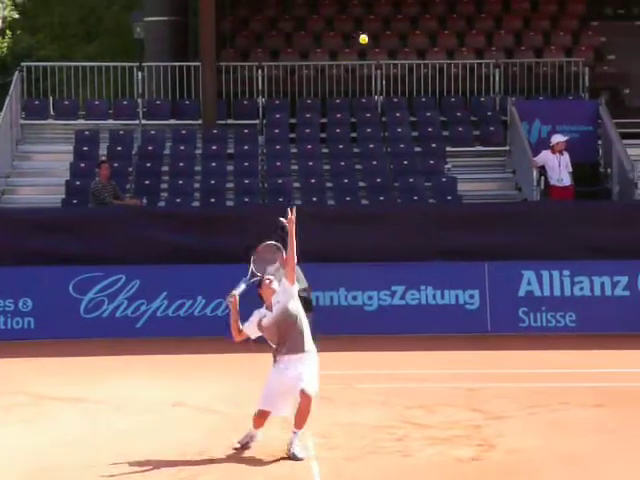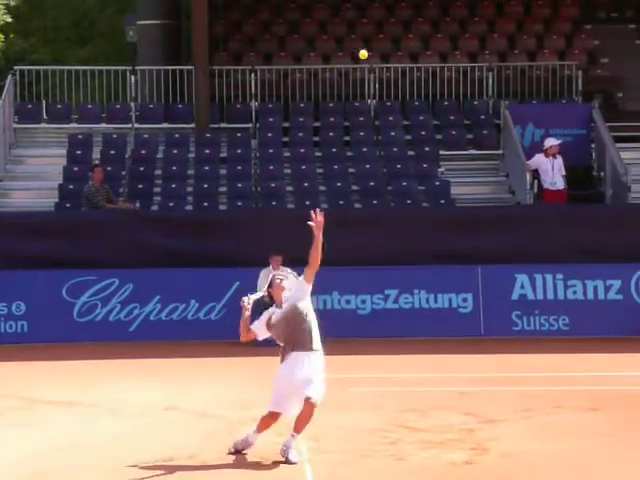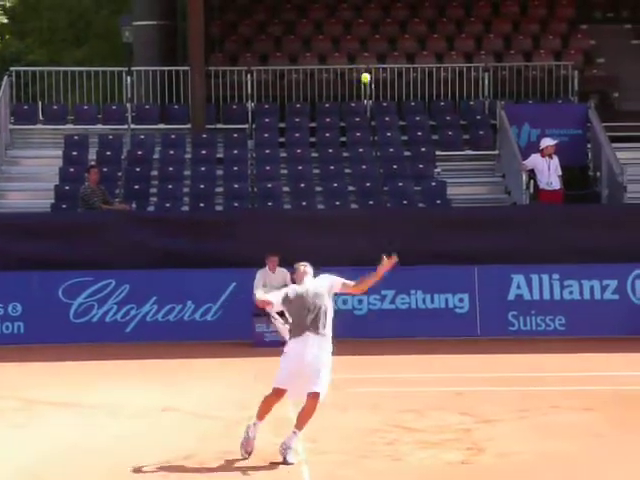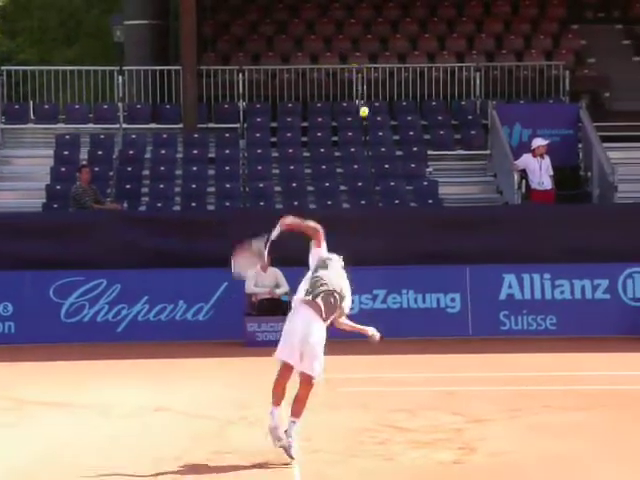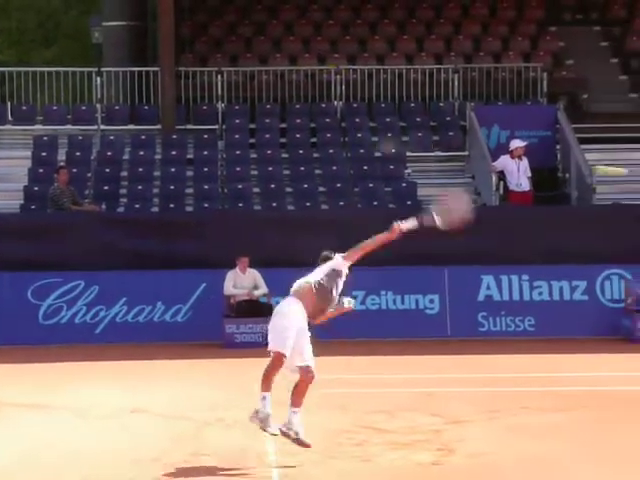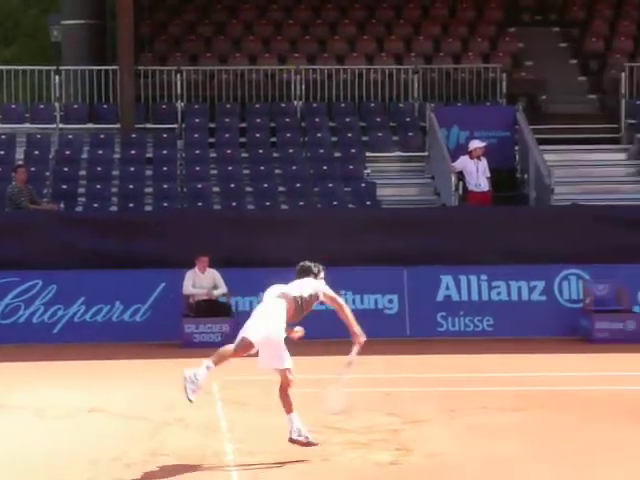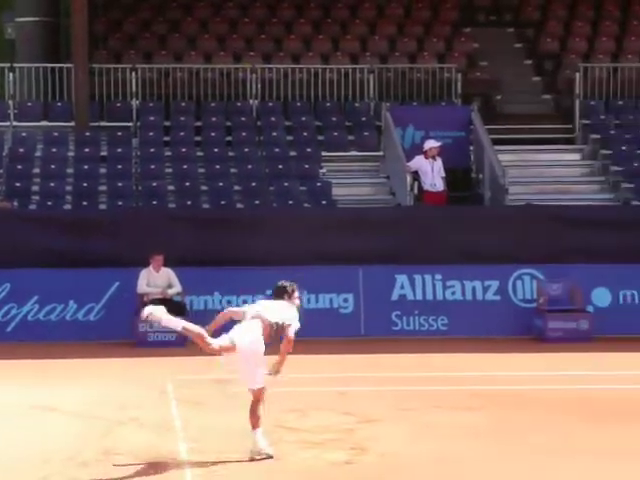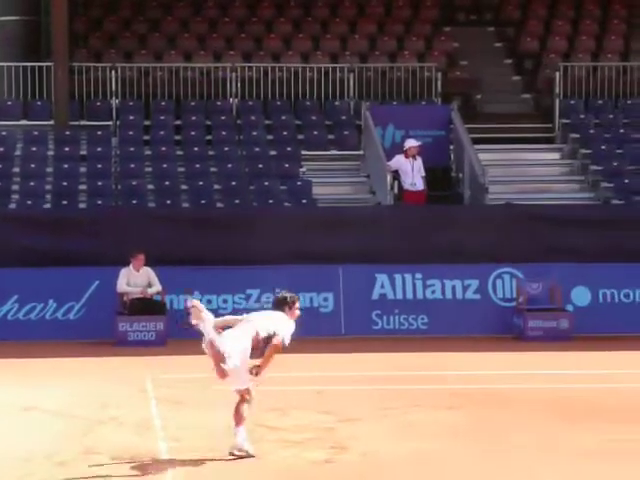
dt=0.1s
person 1, frame 1
left shoulder: (287, 294)
right shoulder: (259, 317)
left elbow: (291, 262)
right elbow: (237, 336)
left wrist: (291, 230)
right wrist: (233, 309)
left hip: (305, 361)
right hip: (282, 365)
left knee: (305, 398)
right knee: (263, 412)
left ankle: (294, 442)
right ankle: (251, 435)
person 1, frame 2
left shoulder: (299, 293)
right shoulder: (269, 316)
left elbow: (313, 265)
right elbow: (245, 336)
left wrist: (318, 233)
right wrist: (246, 313)
left hip: (312, 360)
right hip: (290, 364)
left knee: (310, 404)
right knee: (274, 414)
left ankle: (289, 445)
right ankle: (249, 440)
person 1, frame 3
left shoulder: (326, 282)
right shoulder: (289, 292)
left elbow: (358, 288)
right elbow: (265, 300)
left wrist: (380, 271)
right wrist: (264, 300)
left hip: (321, 348)
right hip: (299, 345)
left knee: (313, 398)
right knee: (278, 392)
left ankle: (288, 445)
right ankle: (252, 431)
person 1, frame 4
left shoulder: (344, 292)
right shoulder: (324, 261)
left elbow: (338, 320)
right elbow: (317, 233)
left wrist: (365, 330)
left hip: (317, 330)
right hip: (301, 317)
left knee: (307, 383)
right knee: (285, 370)
left ankle: (291, 433)
right ankle: (274, 420)
person 1, frame 5
left shoulder: (330, 298)
right shoulder: (336, 266)
right elbow: (356, 251)
left wrist: (338, 308)
right wrist: (389, 235)
left hip: (299, 322)
right hip: (291, 311)
left knee: (307, 375)
right knee: (278, 360)
left ankle: (292, 424)
right ankle: (263, 409)
person 1, frame 6
left shoulder: (285, 289)
right shoulder: (316, 285)
right elbow: (338, 304)
left wrist: (290, 332)
right wrist: (356, 331)
right hip: (272, 315)
left knee: (287, 379)
right knee: (241, 347)
left ankle: (296, 430)
right ankle: (199, 373)
person 1, frame 7
left shoulder: (259, 305)
right shoulder: (291, 312)
left elbow: (229, 312)
right elbow: (289, 337)
left wrist: (208, 330)
right wrist: (279, 364)
left knee: (259, 395)
right knee: (213, 347)
left ankle: (259, 445)
right ankle: (164, 317)
person 1, frame 8
left shoulder: (258, 314)
right shoulder: (287, 324)
left elbow: (229, 319)
right elbow: (276, 344)
right wrist: (261, 366)
right hip: (240, 341)
left knee: (246, 396)
right knee: (224, 374)
left ankle: (240, 442)
right ankle: (202, 316)
